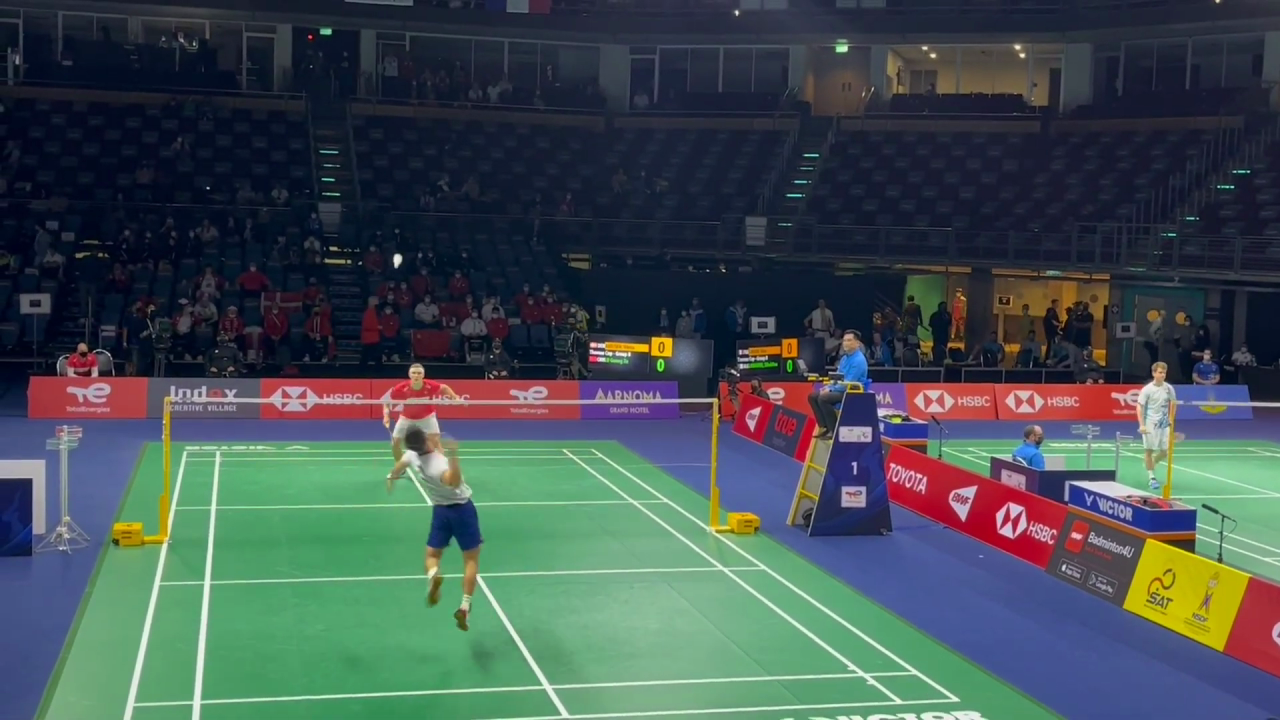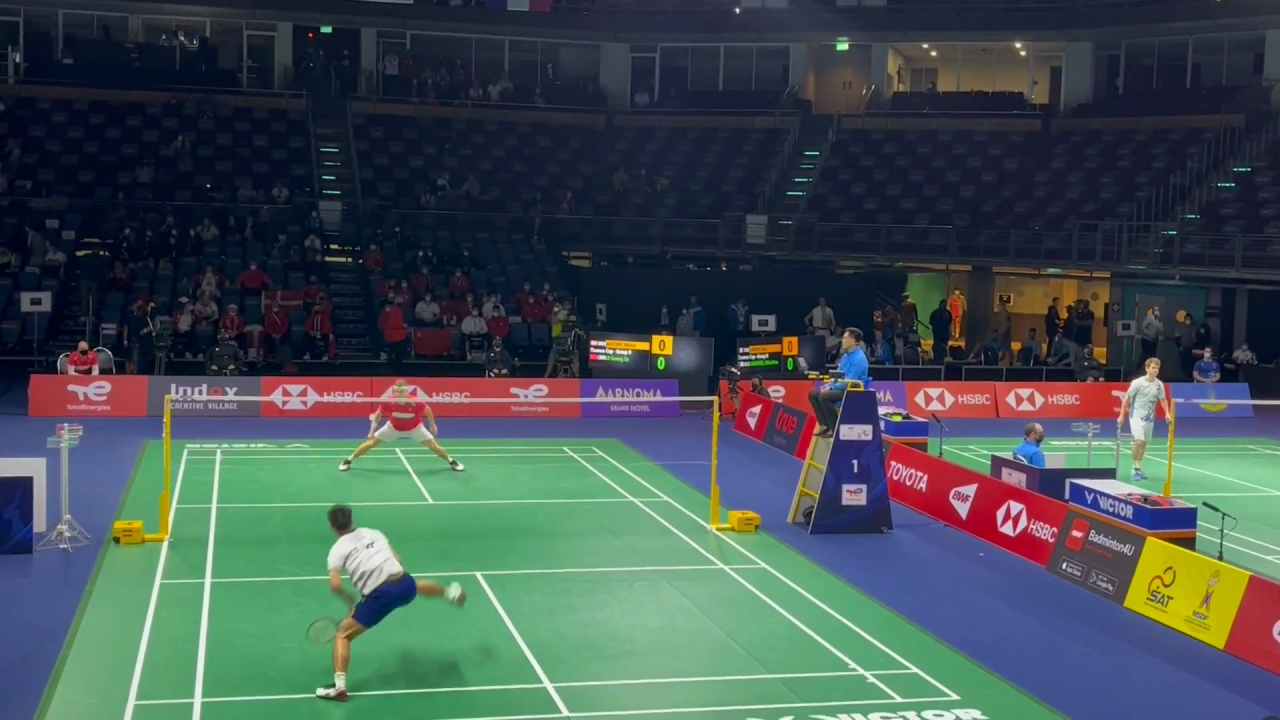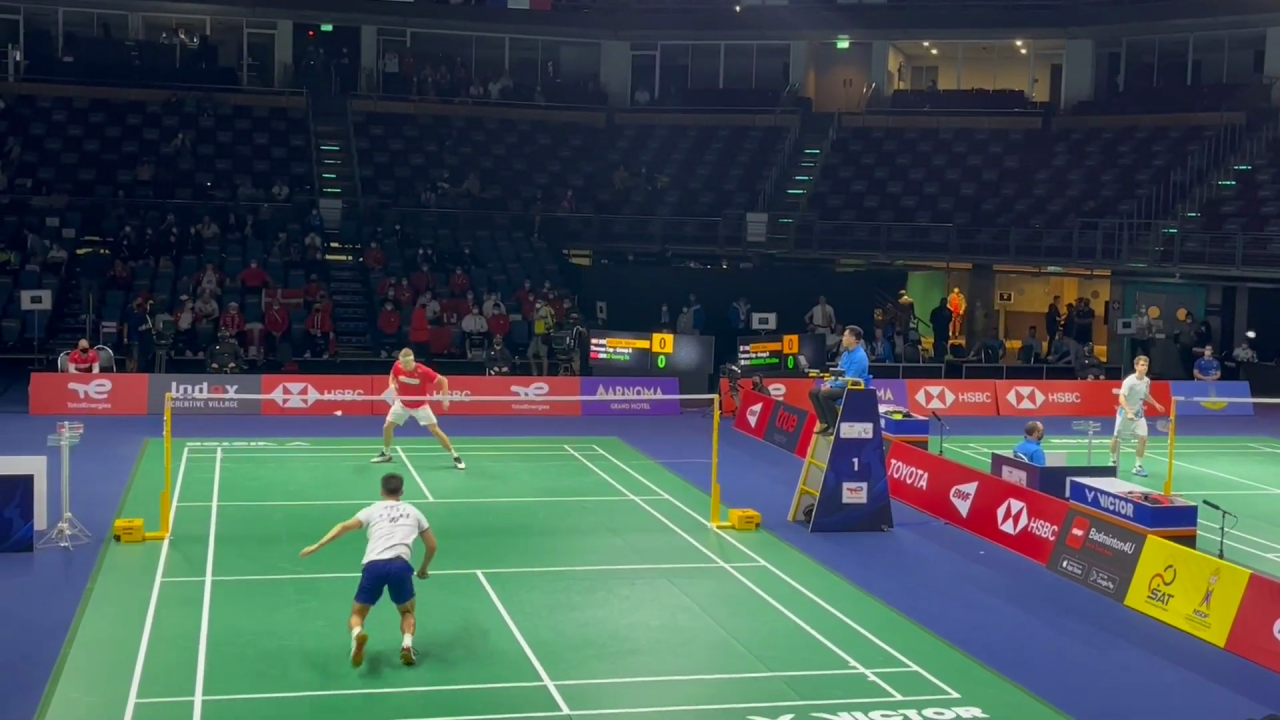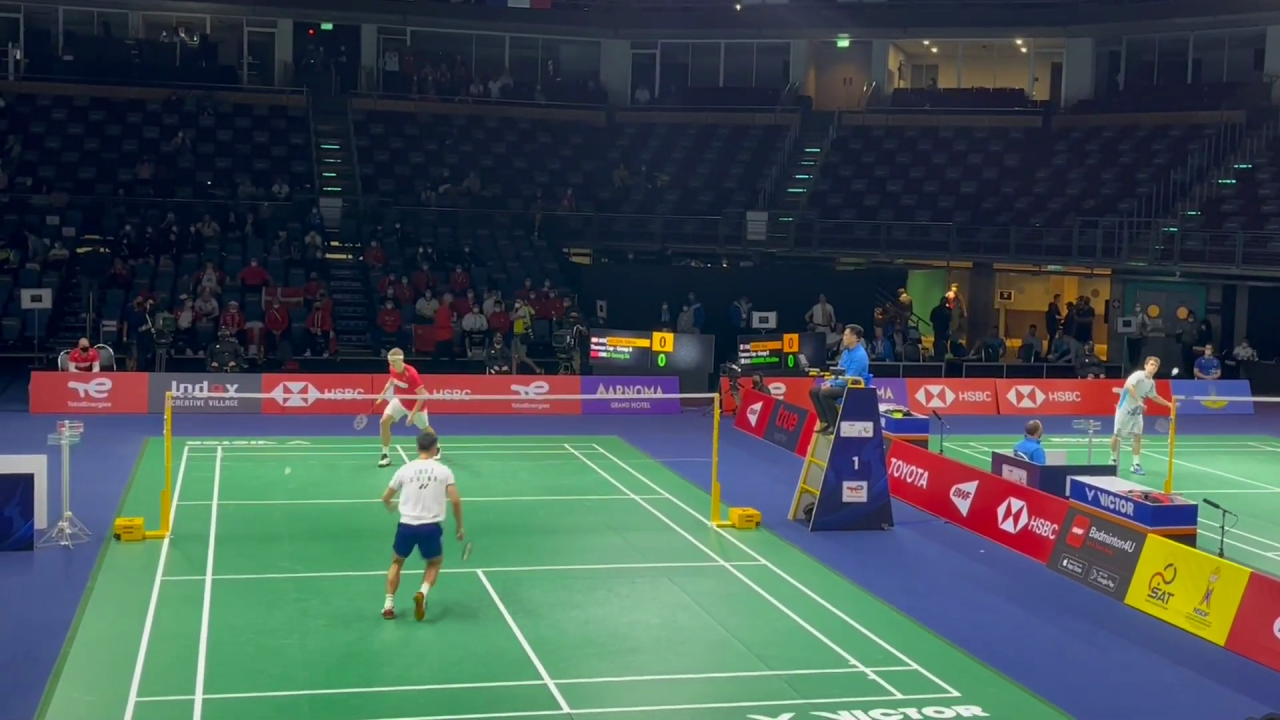
dt=0.4s
person 1, frame 1
left shoulder: (412, 455)
right shoulder: (435, 463)
left elbow: (399, 466)
right elbow: (453, 483)
left wrist: (391, 478)
right wrist: (452, 455)
left hip: (442, 510)
right hip: (461, 510)
left knee: (432, 556)
right knee: (471, 561)
left ankle: (434, 576)
right ankle: (464, 607)
person 1, frame 2
left shoulder: (336, 550)
right shoulder: (375, 535)
left elbow: (335, 586)
left wrist: (347, 598)
left hip: (381, 595)
right hip: (404, 585)
left knee: (343, 636)
right knee: (418, 587)
left ankle: (339, 686)
right ankle: (452, 594)
person 1, frame 3
left shoulder: (372, 510)
right shoulder: (415, 512)
left elbow: (345, 527)
right elbow: (432, 545)
left wrist: (317, 546)
right wrist: (423, 568)
left hip: (373, 566)
right hip: (400, 566)
left knee: (356, 615)
right knee: (408, 612)
left ankle: (358, 635)
right ankle: (407, 646)
person 1, frame 4
left shoulder: (404, 470)
right shoulder: (444, 471)
left elbow: (385, 498)
right elbow: (455, 501)
left wrist: (391, 506)
right wrist: (460, 527)
left hip: (406, 526)
right hip: (430, 527)
left knee: (396, 564)
right knee: (434, 563)
left ankle: (388, 606)
right ankle: (422, 593)
